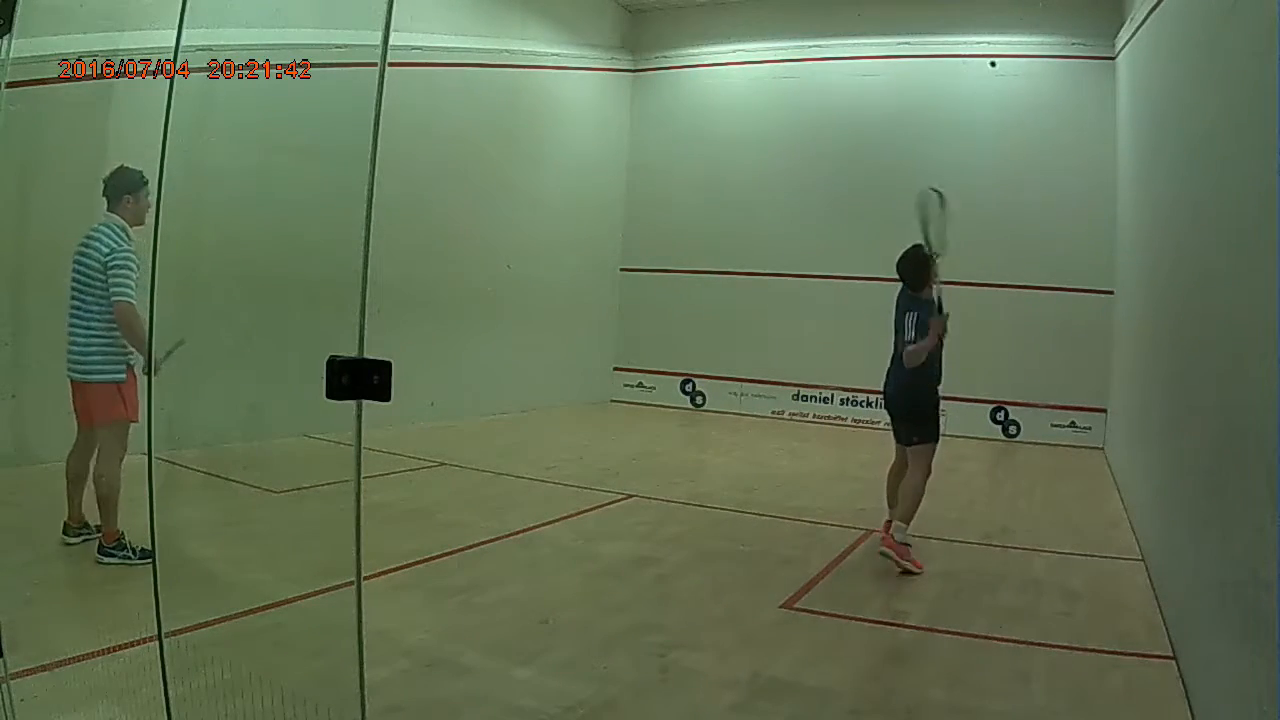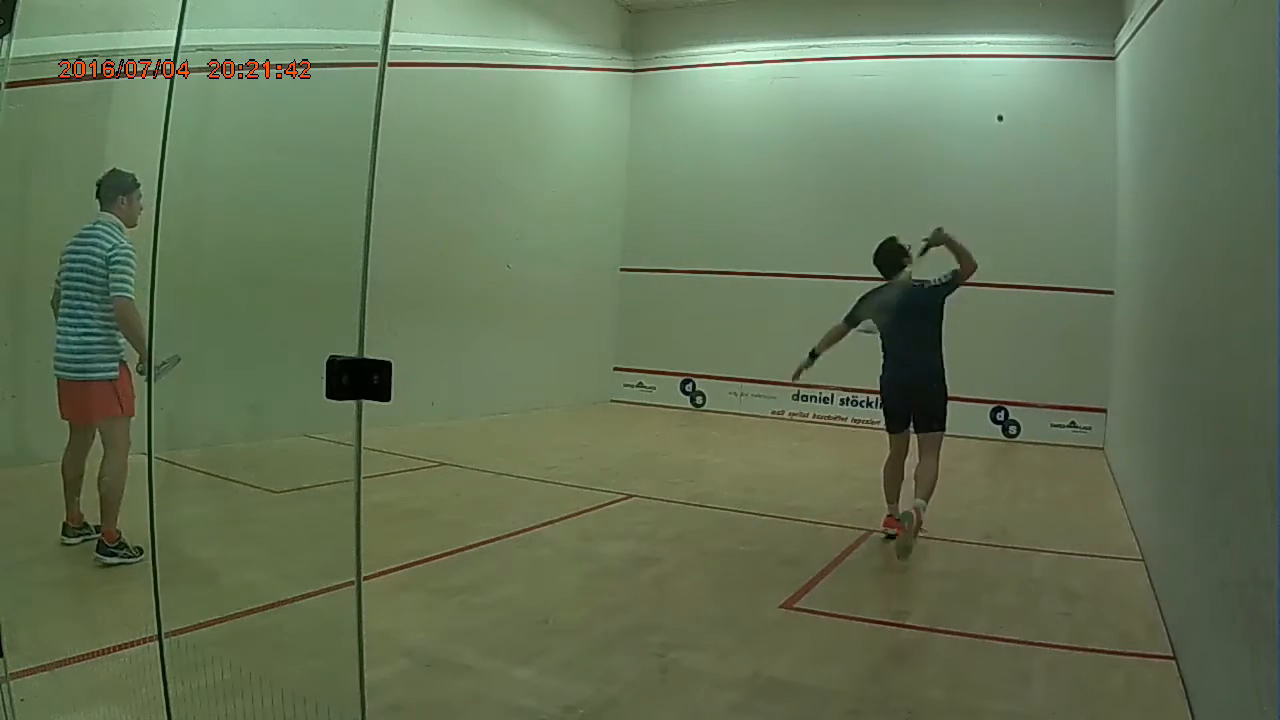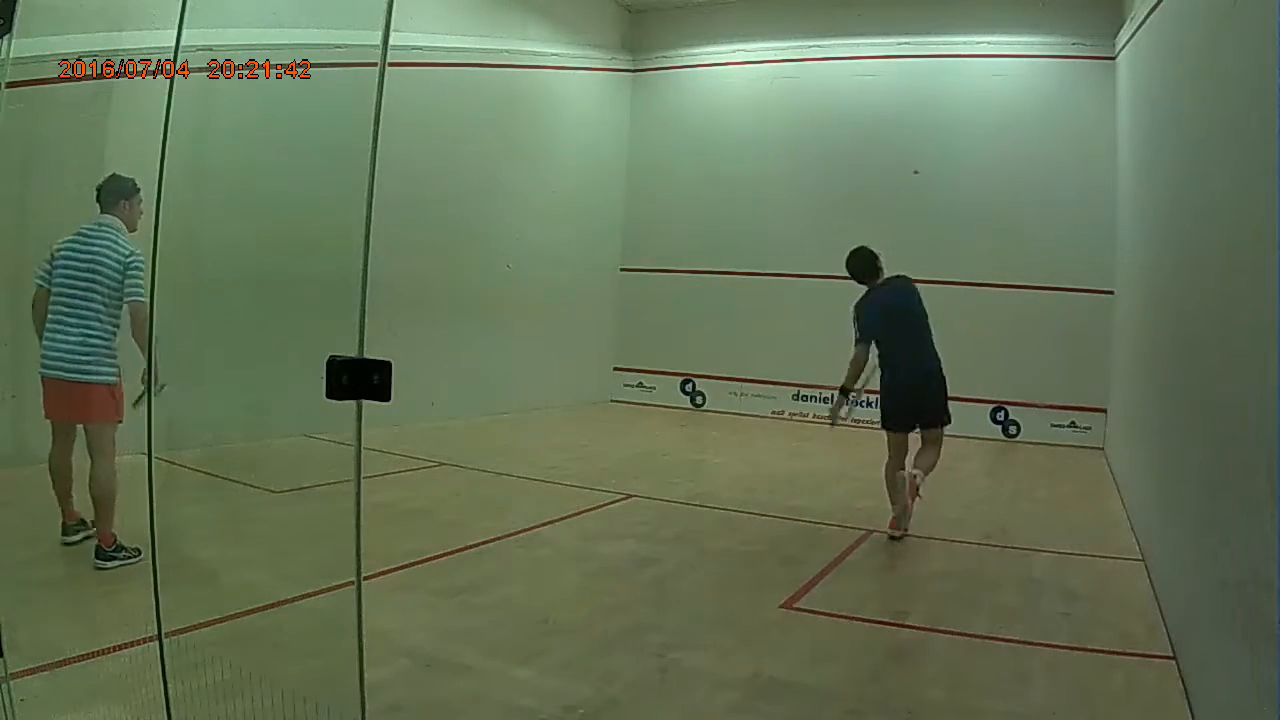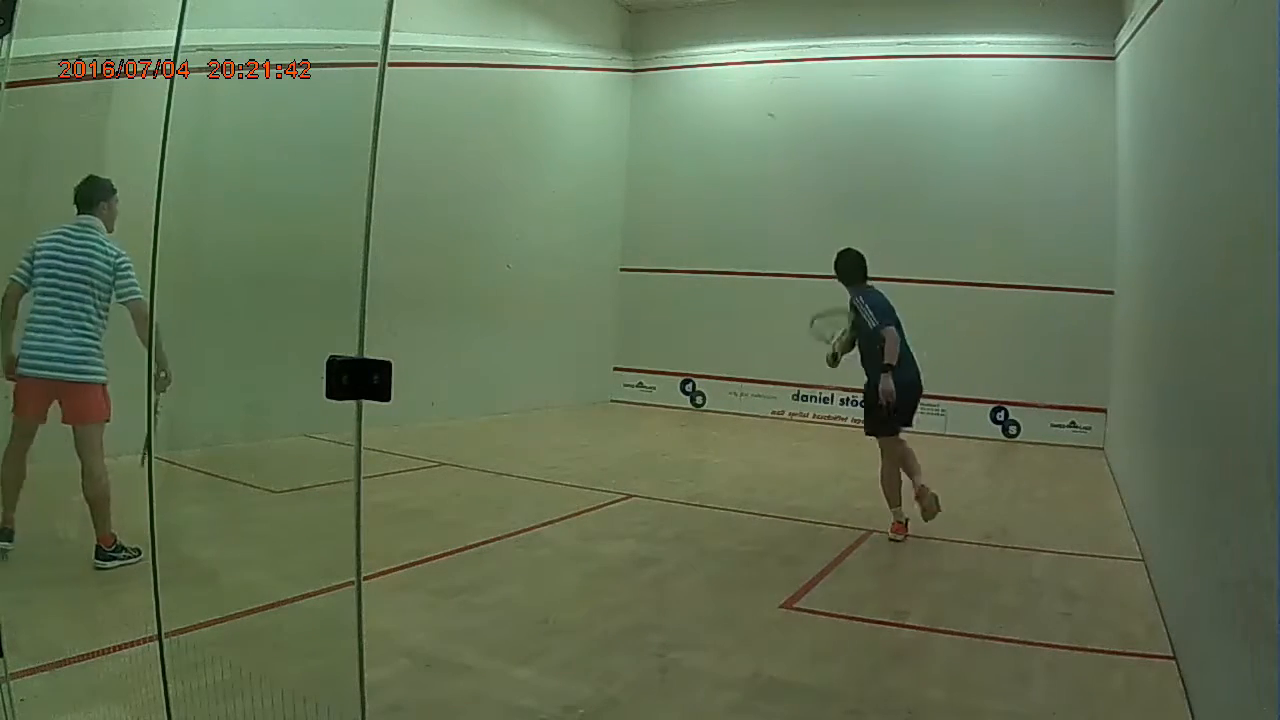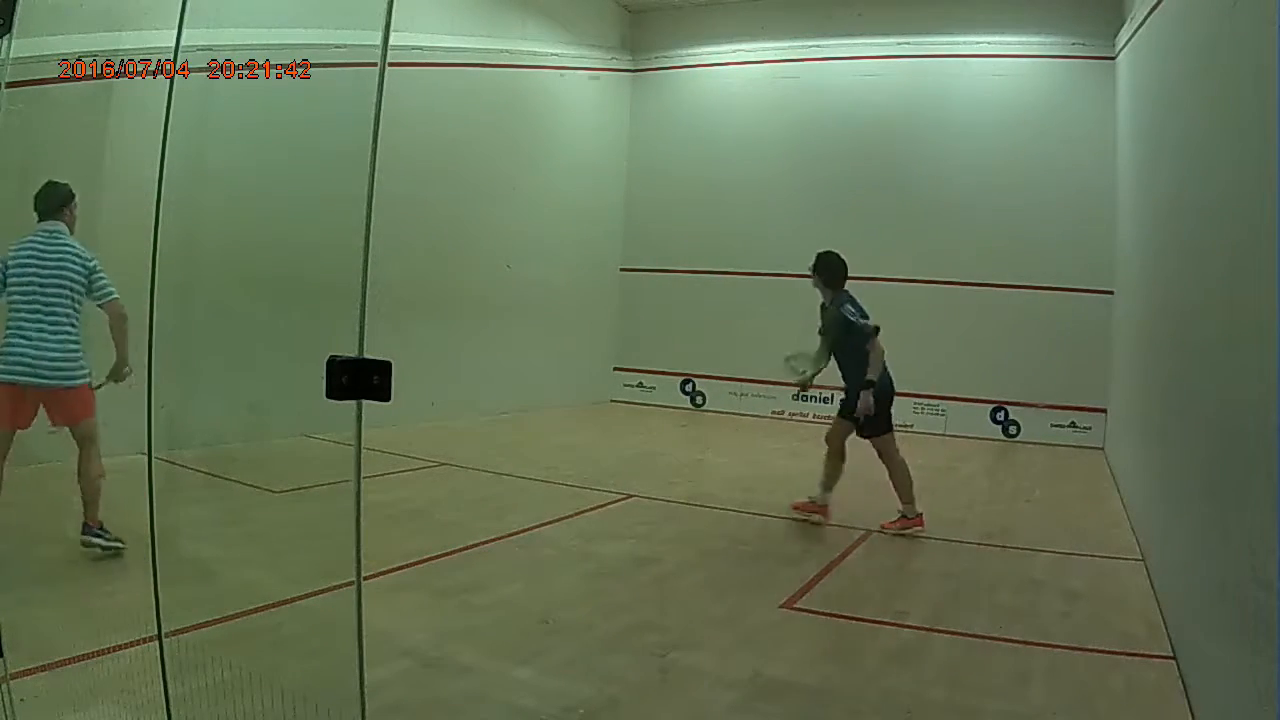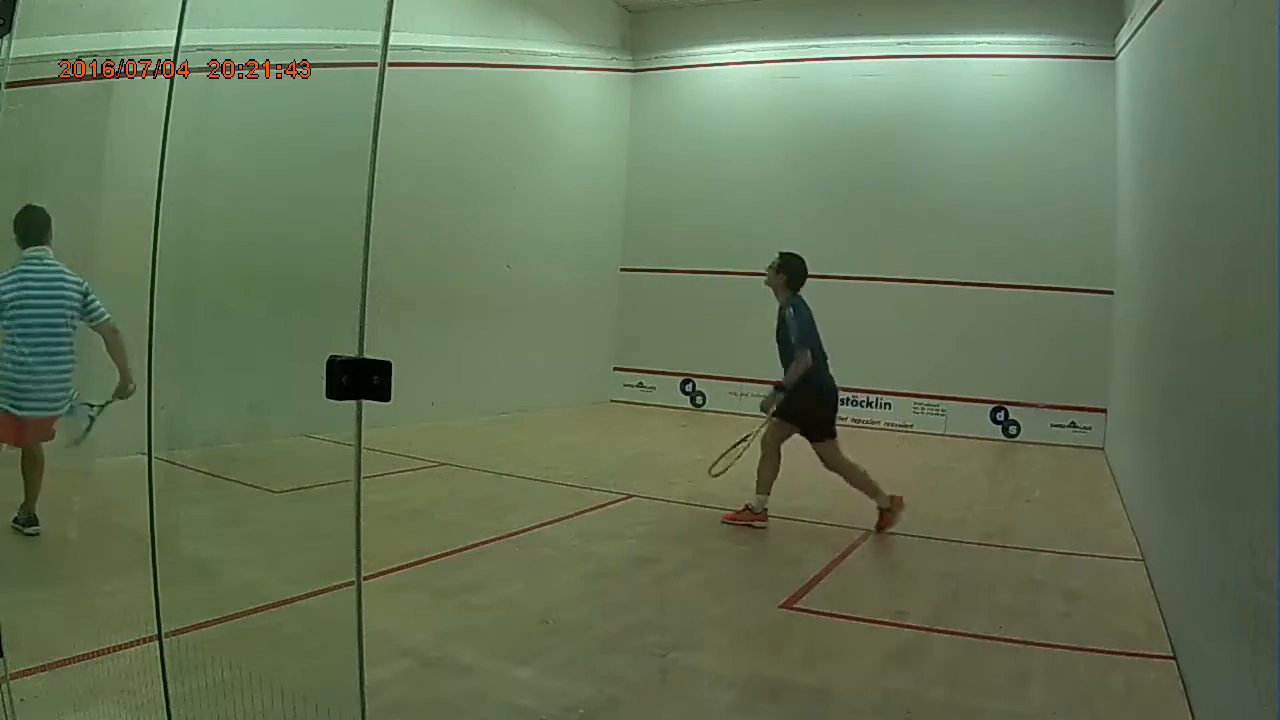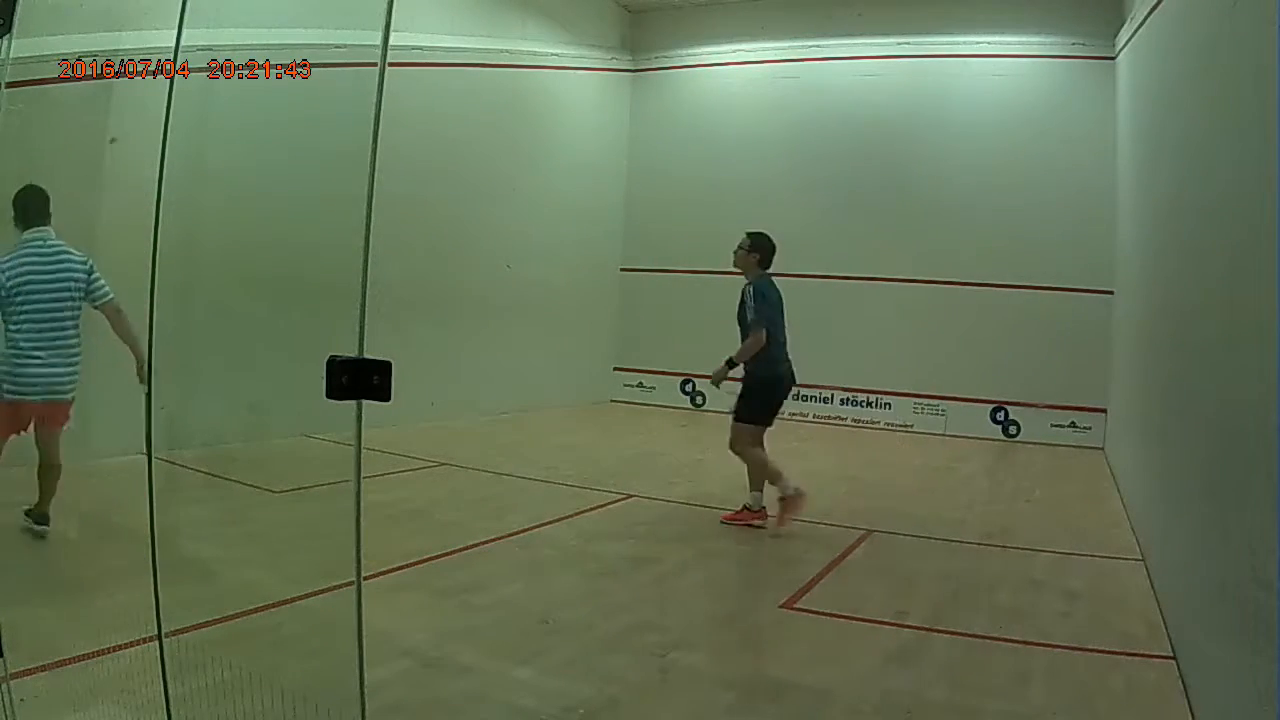
dt=0.2s
person 1, frame 1
left shoulder: (88, 239)
right shoulder: (120, 248)
right elbow: (124, 312)
right wrist: (149, 353)
left hip: (80, 360)
right hip: (108, 365)
left knee: (86, 441)
right knee: (111, 452)
left ankle: (75, 523)
right ankle: (111, 541)
person 1, frame 2
left shoulder: (74, 243)
right shoulder: (119, 247)
left elbow: (56, 302)
right elbow: (124, 310)
right wrist: (145, 353)
left hip: (67, 361)
right hip: (102, 364)
left knee: (78, 441)
right knee: (116, 449)
left ankle: (74, 522)
right ankle: (110, 541)
person 1, frame 3
left shoulder: (65, 243)
right shoulder: (127, 254)
left elbow: (39, 302)
right elbow: (140, 316)
left hip: (54, 362)
right hip: (96, 367)
left knee: (61, 444)
right knee: (103, 455)
left ankle: (69, 522)
right ankle: (106, 544)
person 1, frame 4
left shoulder: (42, 243)
right shoulder: (113, 255)
right elbow: (142, 315)
right wrist: (161, 364)
left hip: (33, 362)
right hip: (82, 367)
right knee: (92, 457)
right ankle: (107, 545)
person 1, frame 5
right shoulder: (82, 258)
right elbow: (117, 313)
right wrist: (122, 359)
right hip: (67, 369)
right knee: (89, 445)
right ankle: (92, 525)
person 1, frame 6
right shoulder: (72, 283)
right elbow: (111, 332)
right wrist: (126, 376)
right hip: (54, 396)
right knee: (32, 447)
right ankle: (28, 514)
person 1, frame 7
right shoulder: (77, 262)
right elbow: (115, 313)
right wrist: (140, 358)
right hip: (63, 378)
right knee: (49, 443)
right ankle: (42, 512)
person 2, frame 1
left shoulder: (910, 289)
right shoulder: (915, 313)
right elbow: (911, 358)
left wrist: (926, 273)
right wrist: (934, 337)
left hip: (900, 392)
right hip: (918, 396)
left knee: (904, 460)
right knee: (920, 468)
left ankle: (893, 521)
right ankle: (896, 539)
person 2, frame 2
left shoulder: (875, 297)
right shoulder: (926, 291)
left elbow: (841, 328)
right elbow: (968, 269)
left wrist: (813, 355)
right wrist: (949, 242)
left hip: (892, 386)
right hip: (929, 385)
left knee: (896, 453)
right knee: (929, 454)
left ankle: (892, 517)
right ankle: (914, 511)
person 2, frame 3
left shoulder: (864, 306)
right shoulder: (904, 285)
left elbow: (861, 353)
left wrist: (844, 392)
left hip: (896, 385)
right hip: (930, 380)
left knee: (896, 452)
right knee: (932, 443)
left ankle: (899, 518)
right ankle: (914, 475)
person 2, frame 4
left shoulder: (860, 300)
right shoulder: (867, 297)
left elbow: (890, 335)
right elbow: (852, 335)
left wrist: (886, 373)
right wrist: (837, 351)
left hip: (889, 385)
right hip: (907, 383)
left knee: (889, 452)
right knee: (894, 444)
left ankle: (899, 523)
right ankle: (921, 488)
person 2, frame 5
left shoulder: (845, 308)
right shoulder: (829, 307)
left elbow: (877, 346)
right elbow: (827, 346)
left wrist: (868, 388)
right wrist: (812, 373)
left hip: (872, 390)
right hip: (860, 388)
left knee: (887, 453)
right knee: (834, 440)
left ankle: (911, 516)
right ankle: (820, 503)
person 2, frame 6
left shoulder: (792, 311)
right shoulder: (792, 307)
left elbow: (803, 359)
left wrist: (776, 392)
right wrist: (781, 392)
left hip: (815, 394)
right hip: (804, 392)
left knee: (832, 459)
right knee: (769, 441)
left ankle: (887, 503)
right ankle: (758, 508)
person 2, frame 7
left shoulder: (753, 289)
right shoulder: (767, 288)
left elbow: (759, 337)
left wrist: (729, 364)
left hip: (764, 376)
right hip: (779, 374)
left knee: (741, 444)
right knee: (752, 442)
left ankle: (790, 492)
right ankle: (755, 506)
